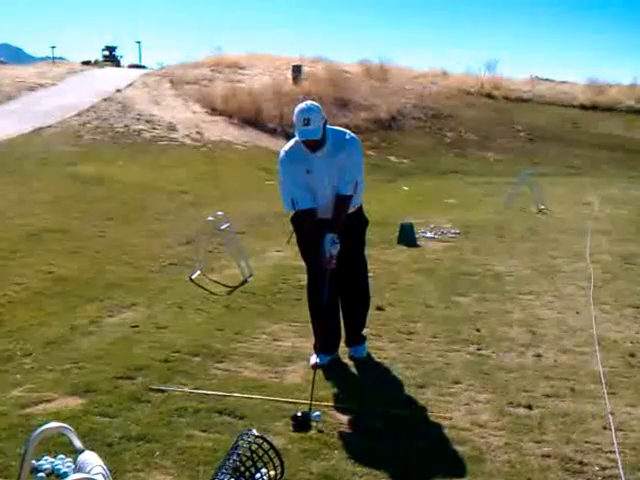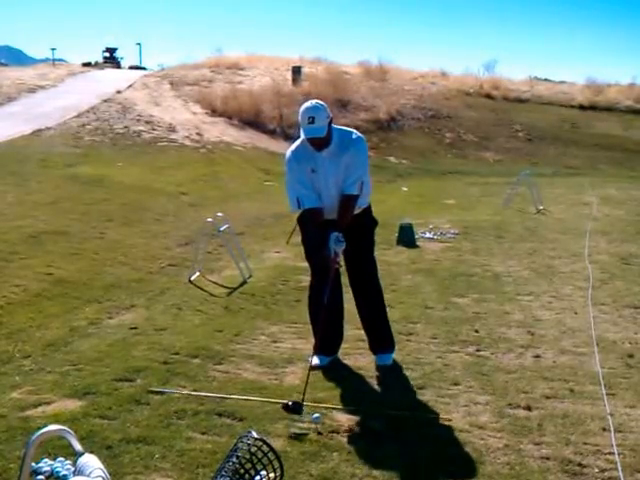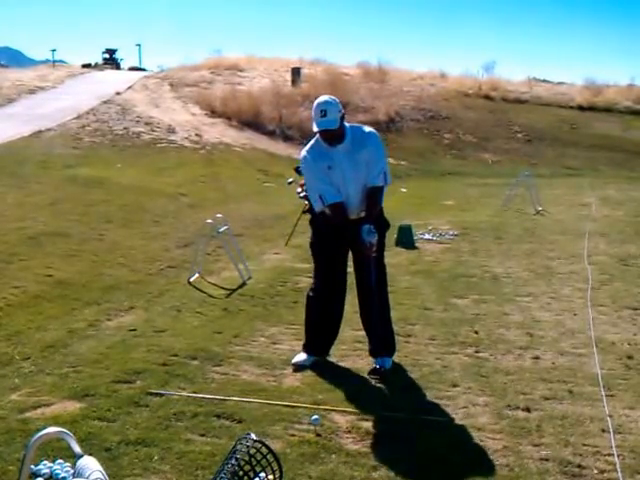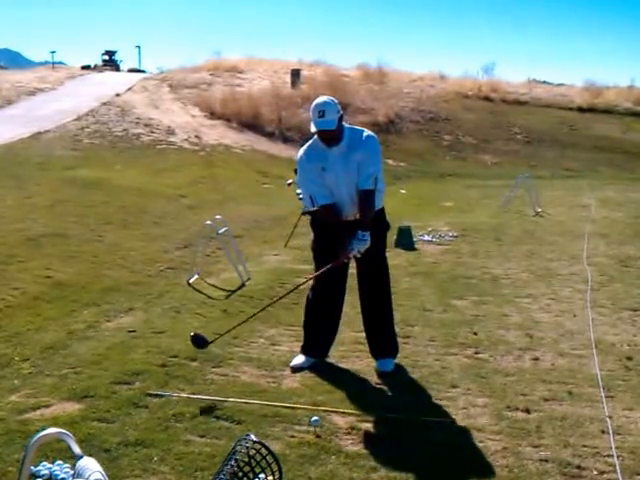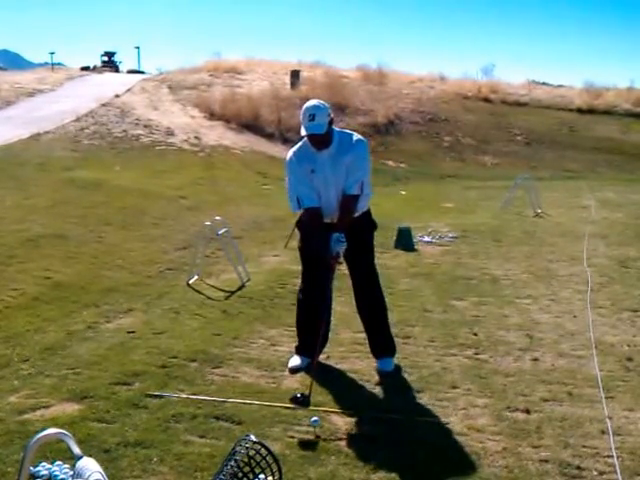
dt=0.7s
person 1, frame 1
left shoulder: (348, 143)
right shoulder: (289, 156)
left elbow: (345, 194)
right elbow: (303, 206)
left wrist: (334, 234)
right wrist: (319, 244)
left hip: (348, 219)
right hip: (311, 222)
left knee: (353, 280)
right knee: (319, 283)
left ankle: (355, 338)
right ankle: (325, 346)
person 1, frame 2
left shoulder: (355, 143)
right shoulder: (295, 156)
left elbow: (351, 193)
right elbow: (308, 205)
left wrist: (339, 234)
right wrist: (324, 243)
left hip: (356, 220)
right hip: (317, 223)
left knee: (366, 283)
right knee: (322, 285)
left ankle: (383, 346)
right ankle: (325, 348)
person 1, frame 3
left shoulder: (369, 138)
right shoulder: (310, 155)
left elbow: (376, 186)
right elbow: (331, 202)
left wrist: (369, 226)
right wrist: (354, 238)
left hip: (368, 219)
right hip: (329, 224)
left knee: (373, 286)
right knee: (325, 286)
left ankle: (382, 350)
right ankle: (315, 347)
person 1, frame 4
left shoulder: (367, 142)
right shoulder: (307, 157)
left elbow: (368, 190)
right elbow: (323, 204)
left wrist: (363, 231)
right wrist: (342, 240)
left hip: (370, 221)
right hip: (329, 225)
left knee: (375, 288)
right knee: (324, 288)
left ankle: (384, 352)
right ankle: (313, 349)
person 1, frame 5
left shoulder: (356, 145)
right shoulder: (296, 157)
left elbow: (351, 196)
right elbow: (308, 207)
left wrist: (339, 235)
right wrist: (324, 245)
left hip: (355, 223)
right hip: (316, 226)
left knee: (367, 286)
right knee: (312, 288)
left ankle: (384, 352)
right ankle: (306, 350)
